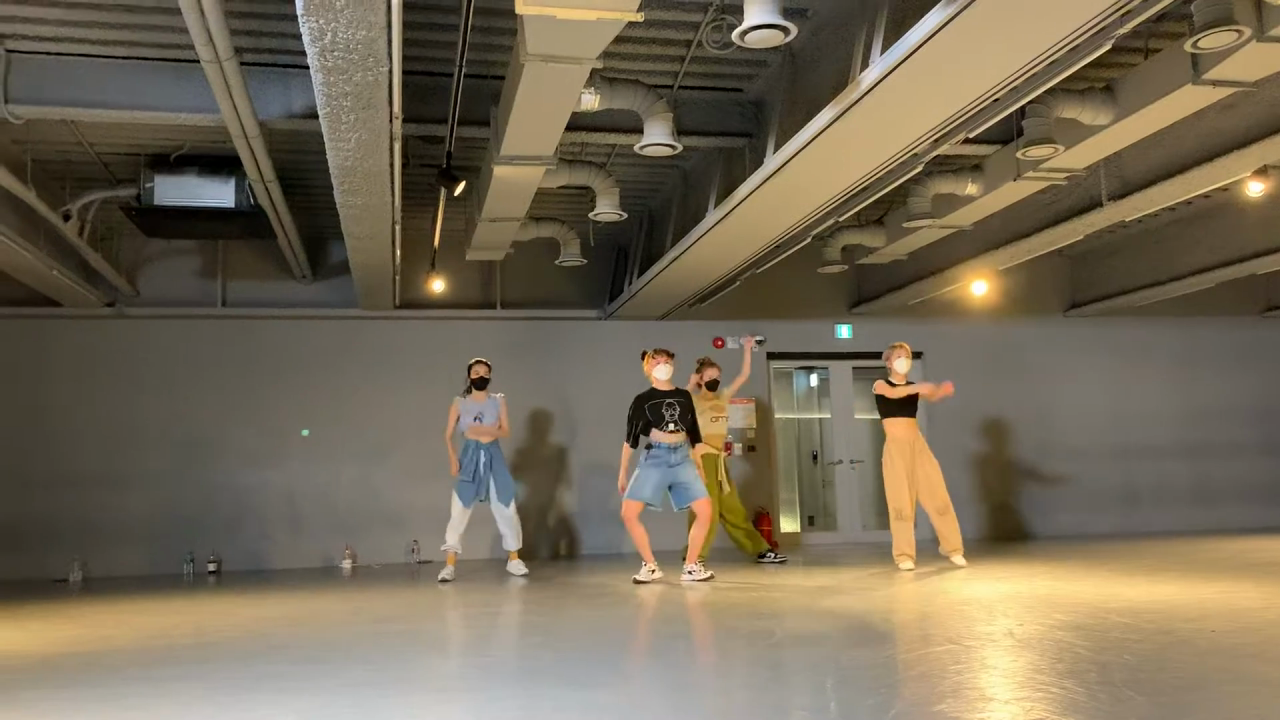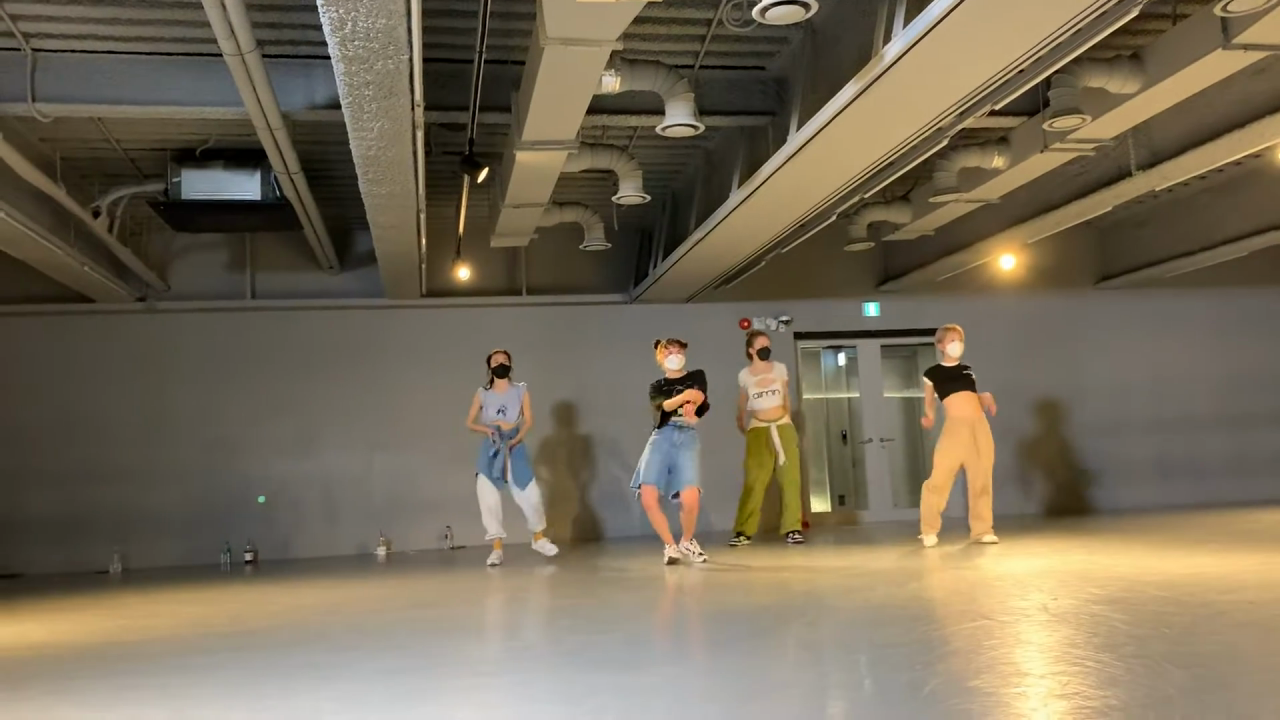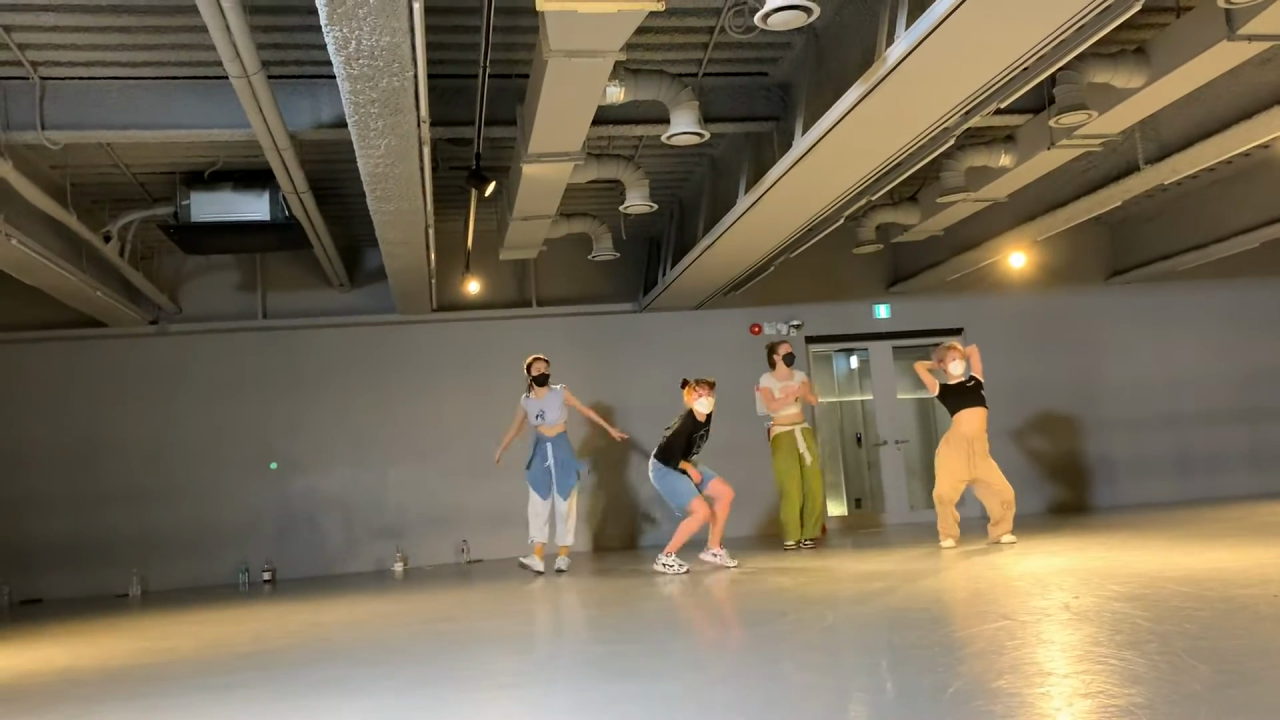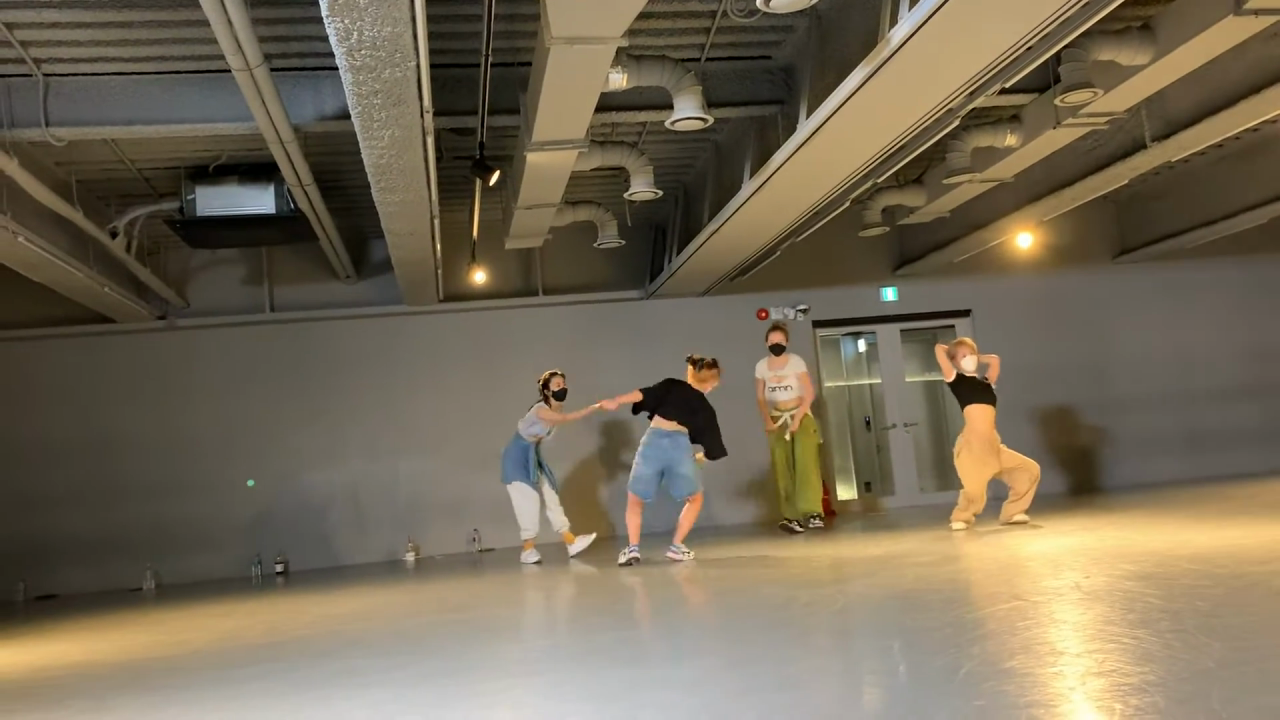
dt=1s
person 1, frame 1
left shoulder: (683, 396)
right shoulder: (643, 400)
left elbow: (694, 434)
right elbow: (630, 437)
left wrist: (699, 466)
right wrist: (623, 472)
left hip: (681, 457)
right hip: (654, 458)
left knee: (705, 511)
right knee: (628, 513)
left ankle: (690, 566)
right ankle: (650, 565)
person 1, frame 2
left shoulder: (696, 376)
right shoulder: (657, 386)
left elbow: (700, 395)
right elbow: (664, 405)
left wrist: (692, 404)
right wrist: (684, 396)
left hip: (687, 437)
right hip: (661, 437)
left knee: (690, 500)
right knee: (648, 497)
left ankle: (688, 540)
right ankle: (670, 546)
person 1, frame 3
left shoulder: (706, 414)
right shoulder: (685, 423)
right elbow: (667, 455)
right wrist: (691, 469)
left hip: (684, 465)
right hip: (664, 468)
left knee: (726, 493)
right knee: (702, 511)
left ankle: (713, 548)
right ankle: (666, 556)
person 1, frame 4
left shoulder: (672, 386)
right shoulder: (706, 409)
left elbow: (645, 394)
right elbow: (713, 450)
left wrist: (616, 401)
right wrist: (698, 458)
left hip: (652, 443)
right hip: (681, 447)
left knee: (634, 503)
right knee: (695, 500)
left ankle: (632, 548)
right ankle: (677, 545)
person 2, frame 1
left shoulder: (723, 396)
right shoulder: (695, 400)
left elbow: (744, 374)
left wrist: (747, 350)
right wrist: (690, 383)
left hip: (719, 458)
right hip: (703, 456)
left knee: (733, 508)
left ankle: (760, 550)
right ankle: (695, 554)
person 2, frame 2
left shoulder: (780, 368)
right shoulder: (745, 375)
right elbow: (742, 403)
right wrist: (740, 421)
left hip: (783, 427)
right hip: (758, 429)
left knee: (790, 478)
right knee: (755, 480)
left ankle: (792, 528)
right ankle: (744, 530)
person 2, frame 3
left shoulder: (800, 376)
right shoulder: (766, 379)
left elbow: (813, 400)
right elbow: (770, 406)
left wrist: (804, 391)
right wrist: (794, 393)
left hip: (803, 432)
right hip: (781, 434)
left knee: (813, 484)
right knee: (790, 487)
left ankle: (808, 534)
right ankle: (791, 535)
person 2, frame 4
left shoulder: (796, 361)
right shoulder: (761, 366)
left elbow: (810, 392)
right elbow: (760, 397)
left wrist: (798, 418)
right wrist: (766, 419)
left hip: (800, 415)
right hip: (777, 419)
left knee: (805, 462)
right knee: (782, 468)
left ankle: (812, 512)
right ankle: (793, 517)
person 3, frame 1
left shoulder: (498, 401)
right shoulder: (460, 403)
left elbow: (505, 431)
right elbow: (448, 435)
left wrist: (487, 429)
right wrist: (453, 460)
left hip: (493, 456)
right hip: (470, 457)
left knee: (506, 509)
right knee: (459, 512)
left ankle: (513, 559)
right ankle: (450, 565)
person 3, frame 2
left shoulder: (521, 390)
right shoulder: (483, 393)
left elbow: (528, 420)
right elbow: (470, 422)
left wrist: (516, 439)
right wrist: (487, 429)
left hip: (515, 444)
right hip: (491, 447)
left knee: (531, 496)
right knee: (488, 499)
left ankle: (539, 538)
right ankle: (497, 549)
person 3, frame 3
left shoulder: (560, 393)
right shoulder: (526, 401)
left elbow: (585, 411)
right elbow: (516, 426)
left wrist: (610, 429)
right wrist: (501, 449)
left hip: (560, 448)
right hip: (540, 450)
left knee: (564, 503)
right knee: (538, 504)
left ankle: (563, 556)
right ankle: (537, 557)
person 3, frame 4
left shoulder: (556, 408)
right shoulder: (540, 410)
right elbow: (565, 419)
right wrist: (595, 407)
left hip: (532, 454)
right hip: (517, 455)
left knee: (550, 496)
right knee: (528, 500)
left ankle: (571, 541)
right ankle: (528, 549)
person 4, frame 1
left shoulder: (915, 388)
right shoulder: (881, 385)
left elbow: (931, 395)
right elbow: (892, 392)
left wrist: (942, 390)
right wrist: (917, 388)
left hip: (917, 444)
right hip: (895, 447)
left knee: (937, 495)
right knee: (901, 502)
left ankle: (953, 548)
right ankle: (904, 556)
person 4, frame 2
left shoulder: (967, 370)
right shoulder: (933, 373)
right elbow: (929, 402)
left wrist: (986, 399)
right wrist: (929, 417)
left hip: (979, 425)
right hip: (955, 427)
left knee: (981, 480)
right knee: (939, 478)
left ankle: (982, 530)
right ankle: (929, 530)
person 4, frame 3
left shoulder: (975, 381)
right shoulder: (942, 389)
left elbow: (973, 349)
right elbow: (918, 366)
right wrist: (936, 365)
left hip: (979, 446)
right hip: (955, 444)
left knee: (1004, 492)
right knee: (944, 492)
left ankle: (1000, 532)
right ankle: (949, 535)
person 4, frame 4
left shoulder: (987, 382)
right shoulder: (955, 379)
left elbow: (994, 359)
right elbow: (939, 349)
left wrist: (976, 356)
right wrist: (954, 352)
left hip: (992, 443)
right hip: (971, 443)
left knee: (1031, 469)
right knee: (974, 490)
left ankle: (1012, 512)
right ankle: (961, 517)
